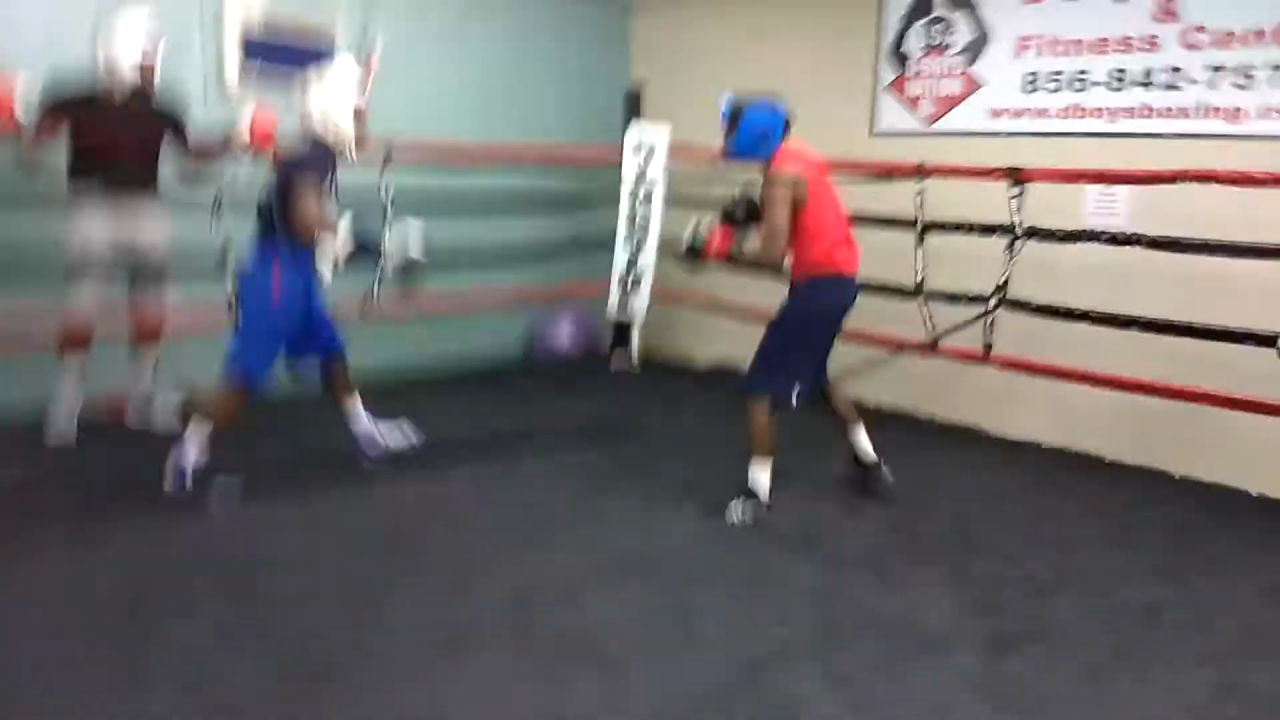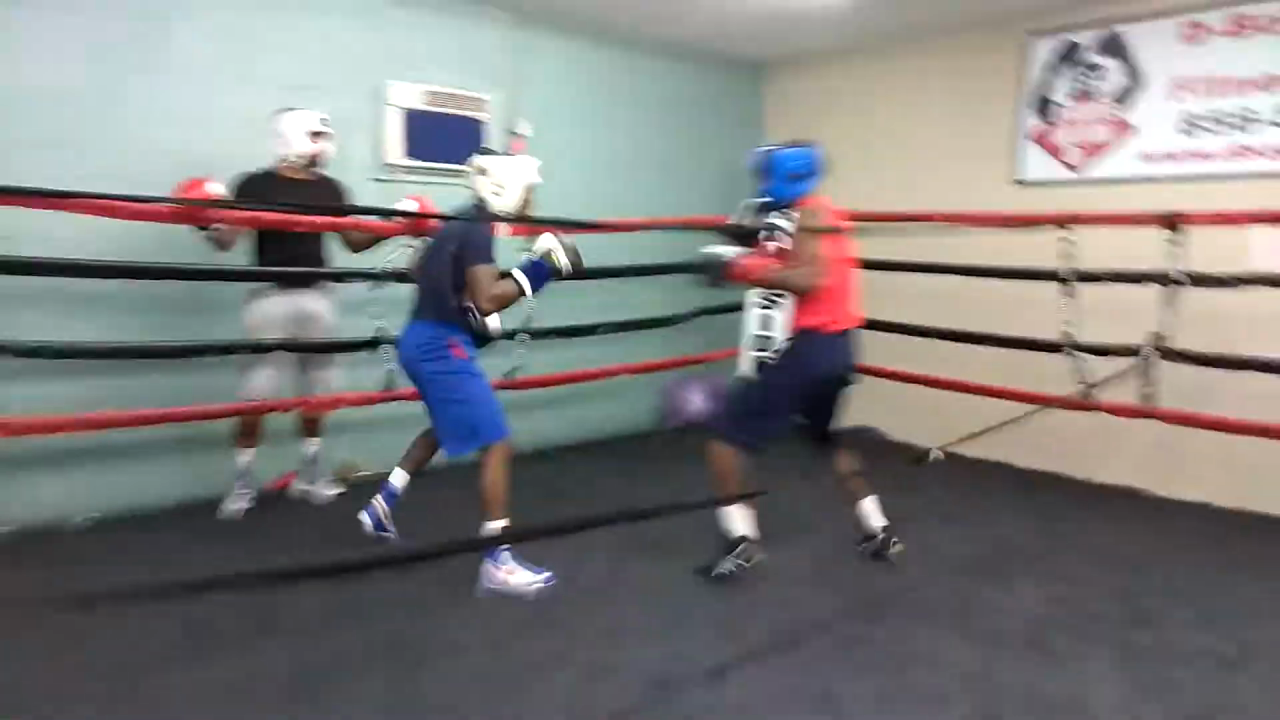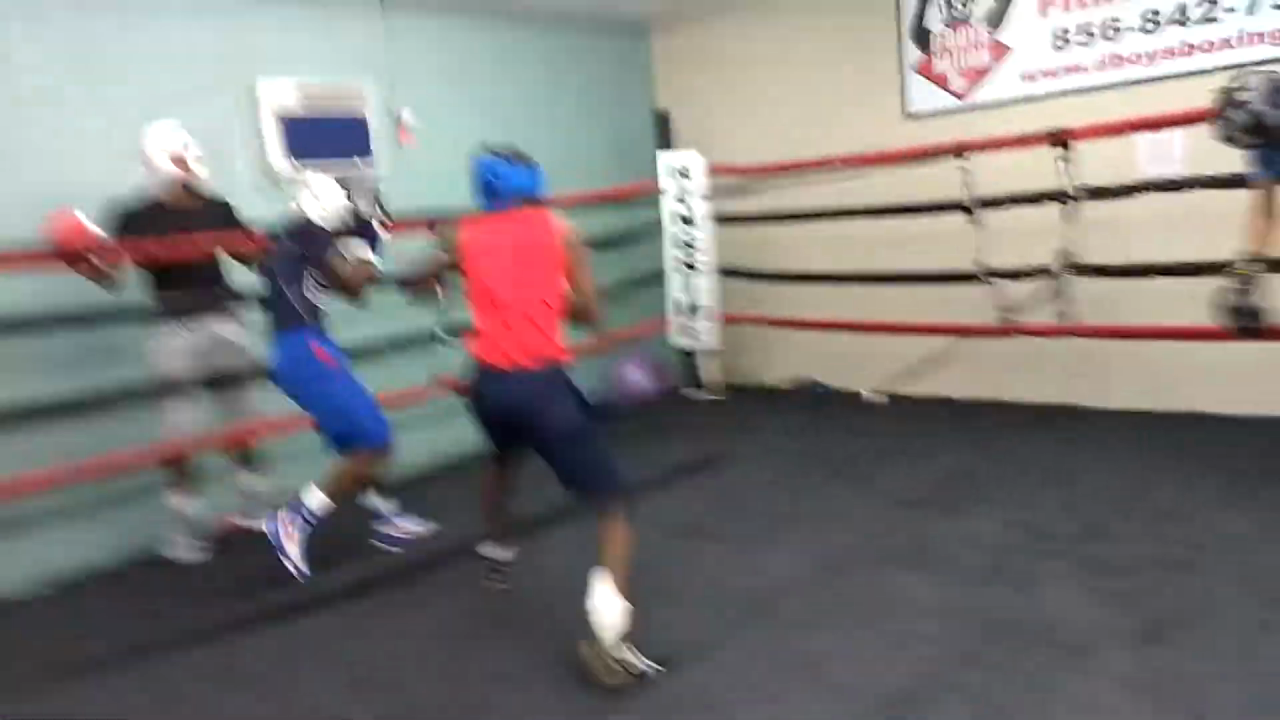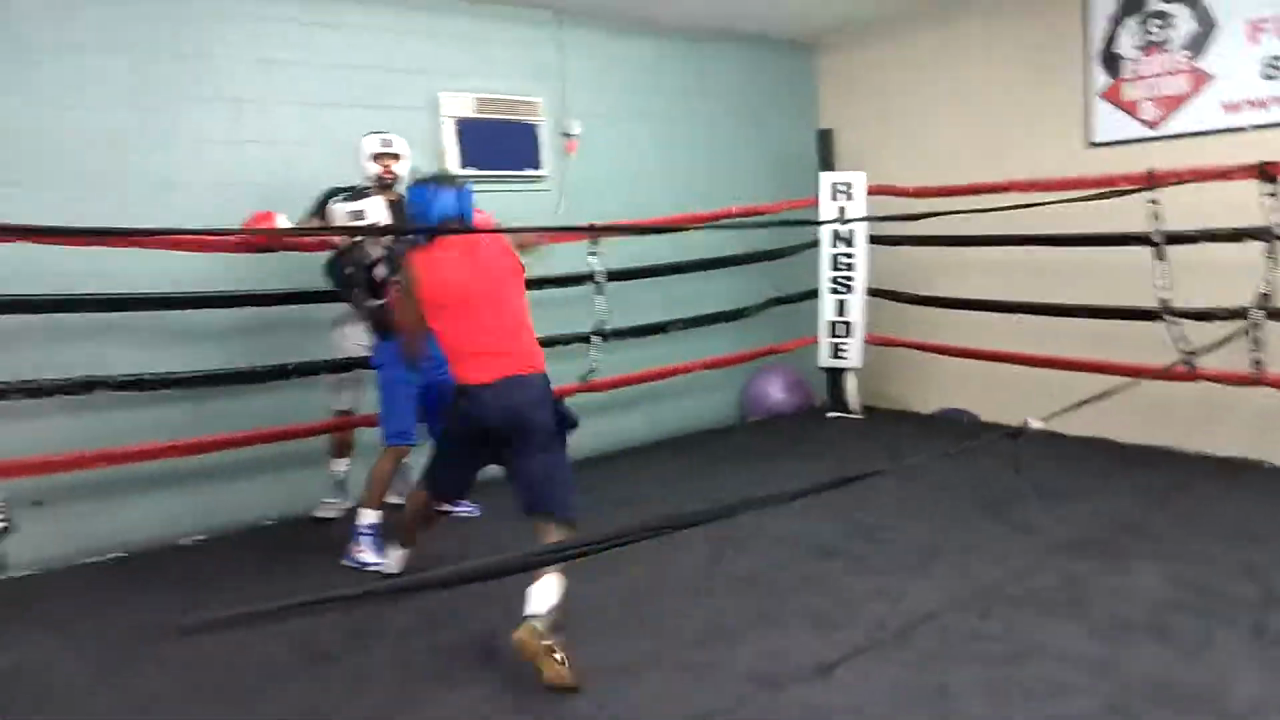
dt=0.7s
person 1, frame 1
left shoulder: (781, 173)
right shoulder: (800, 159)
left elbow: (773, 251)
right wrist: (758, 214)
left hip: (822, 285)
right hip: (837, 281)
left knee: (764, 386)
right knee: (809, 378)
left ankle: (756, 494)
right ankle: (869, 462)
person 1, frame 2
left shoulder: (807, 214)
right shoulder: (825, 216)
left elbow: (812, 280)
left wrist: (746, 266)
right wrist: (774, 252)
left hip: (813, 346)
right hip: (841, 346)
left knee: (725, 431)
right knee: (824, 438)
left ankle: (743, 538)
right ankle: (877, 532)
person 1, frame 3
left shoulder: (465, 235)
right shoulder: (560, 232)
left elbow: (417, 285)
right elbow: (591, 315)
left hip: (491, 384)
right hip: (542, 384)
left knee: (506, 457)
right knee: (610, 505)
left ankle: (497, 553)
right ankle: (608, 632)
person 1, frame 4
left shoulder: (418, 264)
right shoulder: (500, 247)
left elbow: (405, 322)
left hip: (473, 400)
right hip: (527, 395)
left knee: (435, 484)
right knee: (553, 522)
left ankle: (391, 570)
right ankle: (537, 619)
person 2, frame 1
left shoulder: (320, 156)
right shoulder: (313, 156)
right elbow: (306, 220)
left hip: (291, 272)
right hip: (277, 274)
left knee: (331, 352)
right knee: (248, 376)
left ankle: (364, 431)
right ankle: (187, 461)
person 2, frame 2
left shoulder: (462, 222)
right shoulder: (475, 228)
right elbow: (486, 299)
left wrist: (480, 321)
right wrist: (536, 272)
left hip: (421, 340)
right hip: (440, 346)
left knee: (445, 426)
right knee: (494, 445)
left ankle: (384, 504)
right ankle: (495, 560)
person 2, frame 3
left shoulder: (312, 244)
right shoulder: (306, 236)
left elbow: (352, 285)
right elbow: (352, 283)
left wrist: (365, 238)
right wrist: (364, 237)
left hip: (306, 351)
right hip: (307, 352)
left knee: (359, 442)
right knee: (374, 443)
left ankle: (386, 519)
right ankle: (294, 521)
person 2, frame 4
right shoulder: (342, 266)
right elbow: (375, 318)
right wrist: (368, 286)
left hip: (431, 339)
right hip: (393, 348)
right knee: (398, 442)
right ankle: (363, 536)
person 3, frame 1
left shoulder: (160, 112)
right shoulder: (75, 101)
left elbow: (192, 156)
right elbow: (38, 142)
left wrist: (227, 144)
right wrist: (27, 140)
left hip: (145, 212)
right hip: (97, 209)
left knee: (150, 313)
right knee: (81, 313)
left ankle: (143, 396)
right ankle: (67, 399)
person 3, frame 2
left shoulder: (331, 190)
right shoulder: (254, 185)
left elbow: (355, 241)
right elbow: (226, 238)
right wrist: (206, 222)
left hip: (316, 297)
right hip: (271, 297)
left knee: (315, 392)
right knee: (255, 396)
left ankle: (310, 472)
right ankle: (242, 480)
person 3, frame 3
left shoulder: (216, 209)
right shoulder: (136, 219)
left elbow: (252, 255)
right elbow: (114, 275)
right wrist: (87, 263)
left hip: (224, 323)
right hip: (176, 330)
left knee: (244, 422)
right knee: (182, 435)
left ankle: (254, 504)
right ankle: (186, 523)
person 3, frame 4
right shoulder: (341, 199)
right elbow: (311, 231)
right hip: (358, 314)
right knee: (347, 403)
left ankle: (398, 481)
right ankle: (339, 487)
